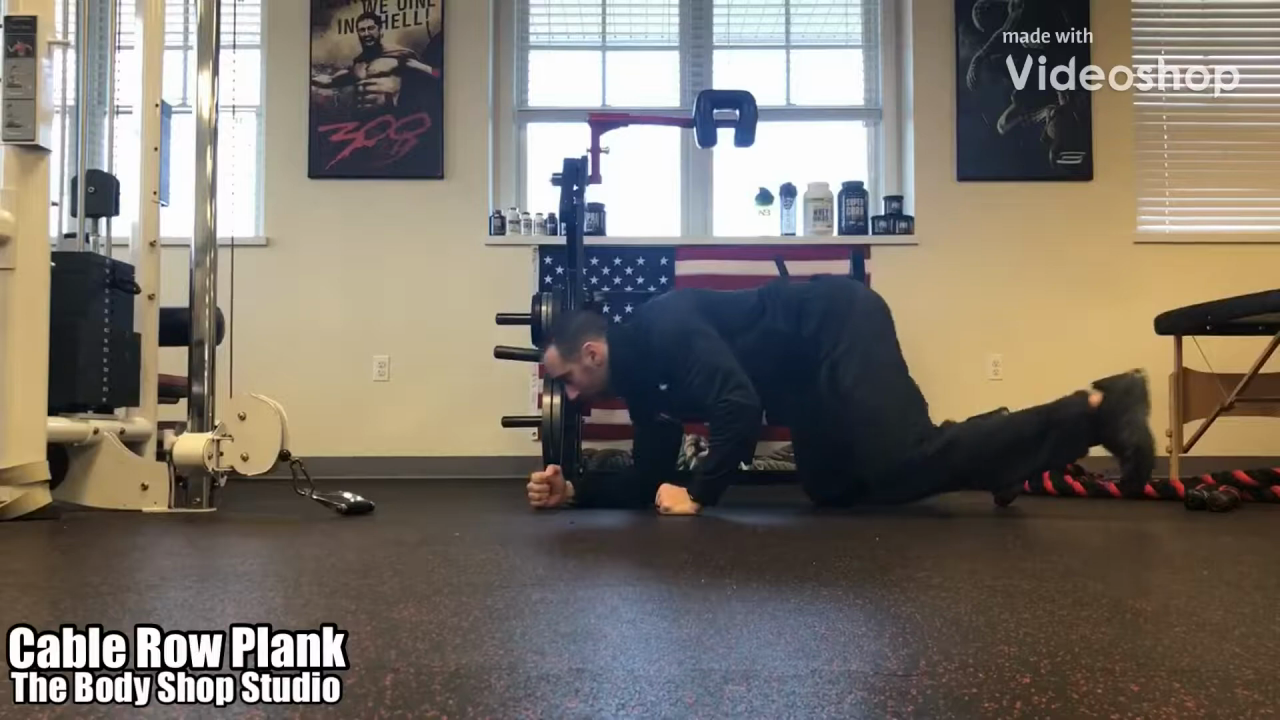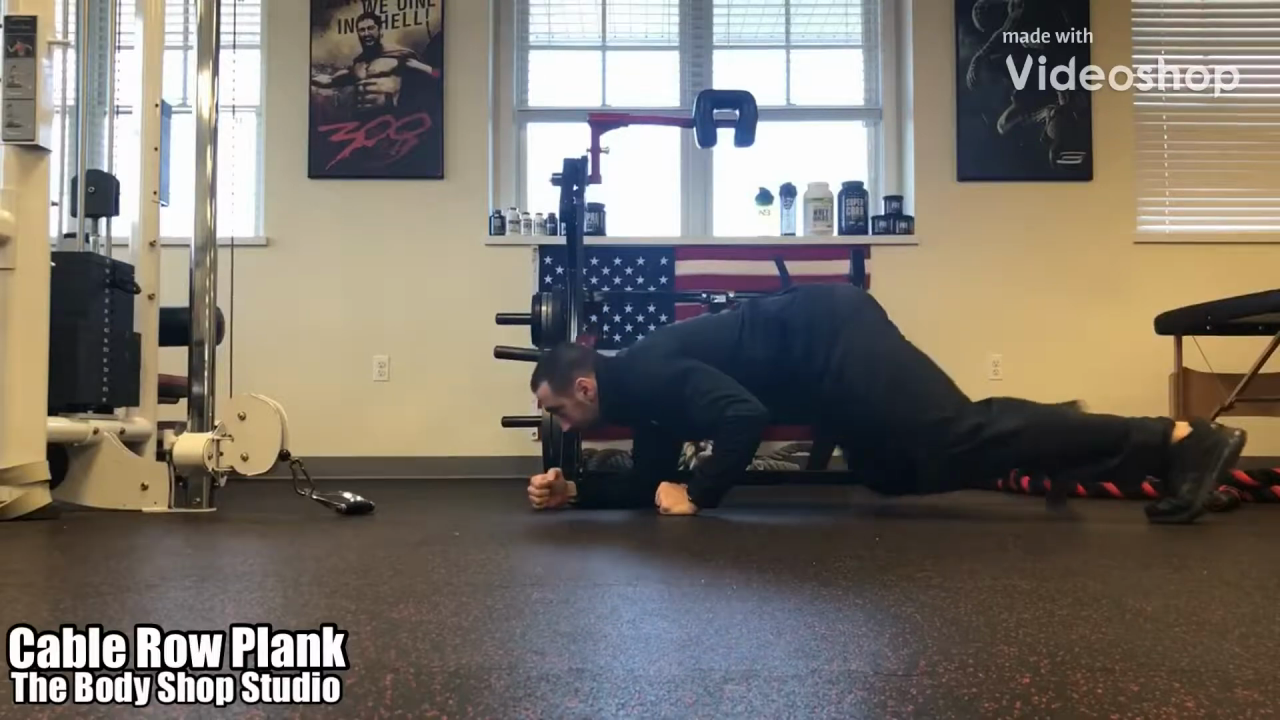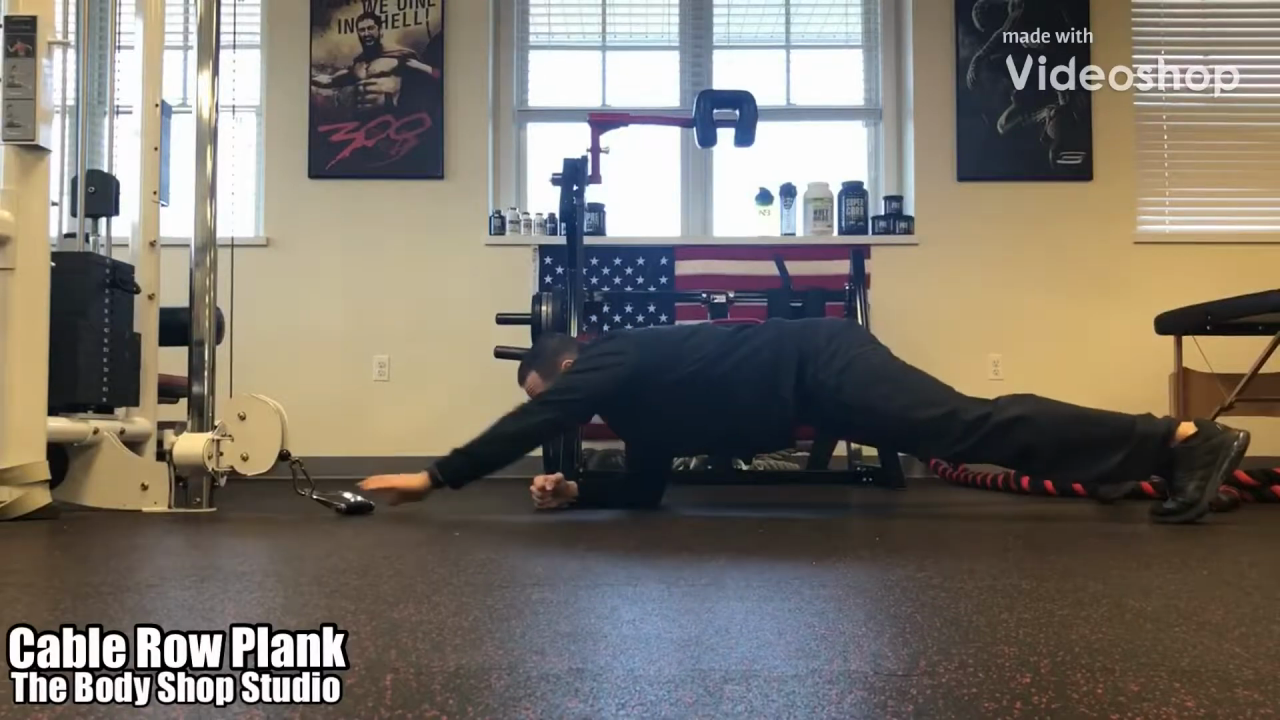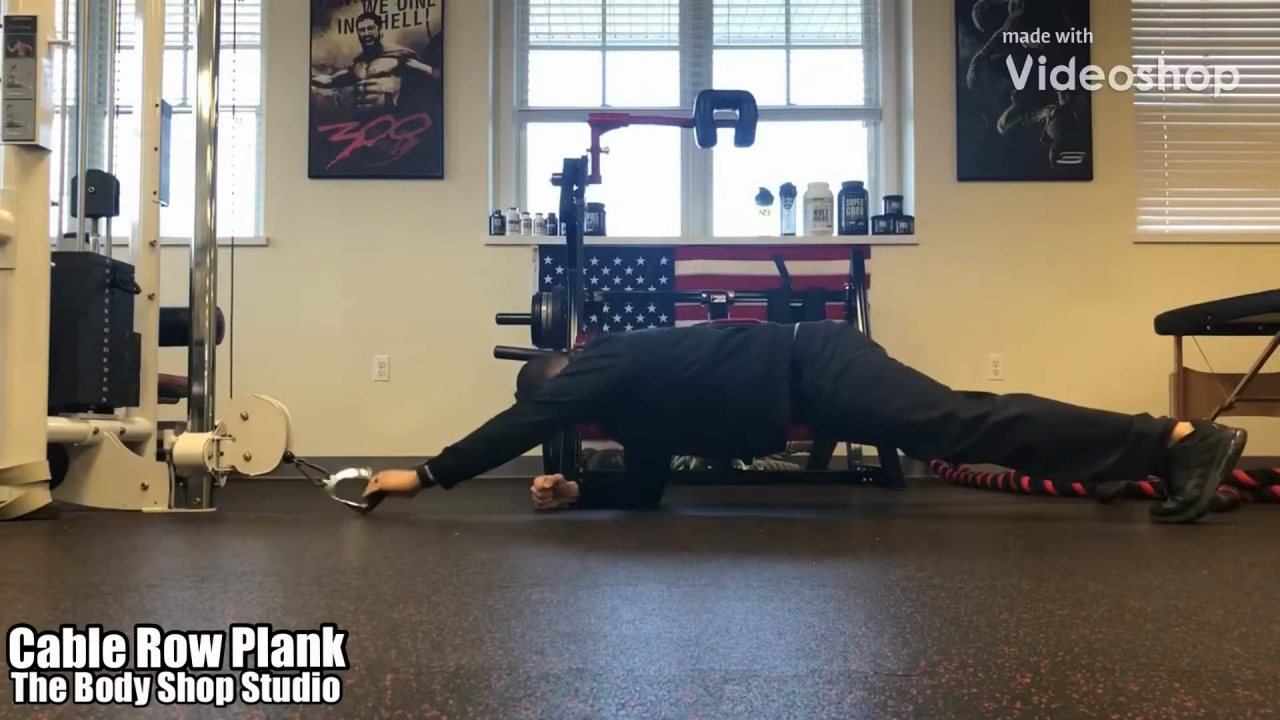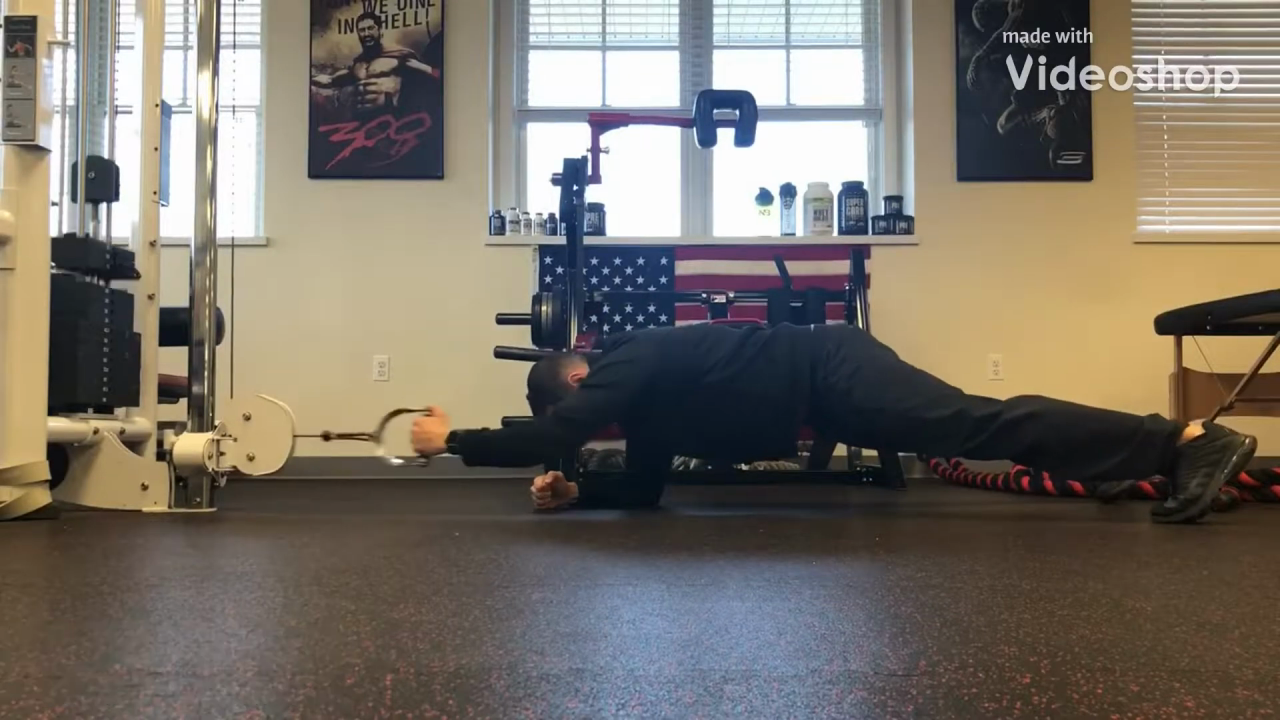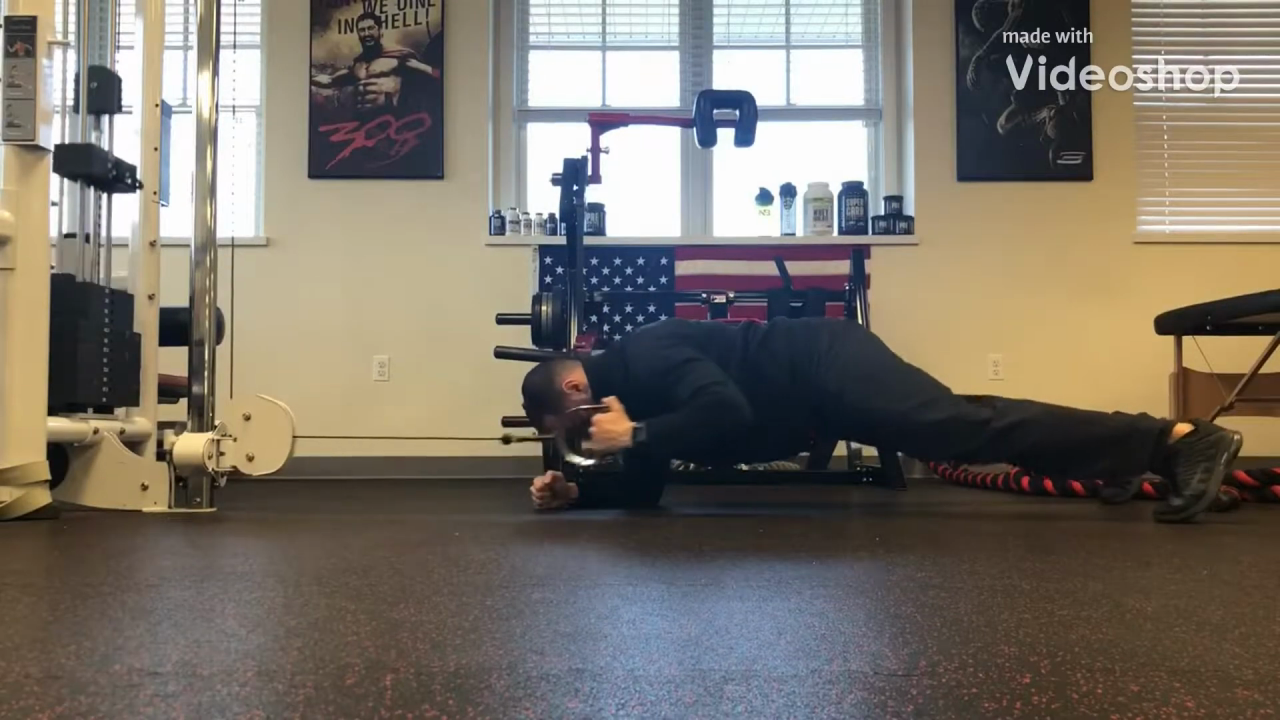
dt=0.5s
person 1, frame 1
left shoulder: (663, 326)
right shoulder: (644, 383)
left elbow: (741, 406)
right elbow: (650, 480)
left wrist: (699, 495)
right wrist: (575, 491)
left hip: (839, 325)
right hip: (814, 372)
left knee: (907, 467)
right knee: (832, 489)
left ankle: (1096, 407)
right ankle: (988, 448)
person 1, frame 2
left shoulder: (651, 371)
right shoulder: (641, 397)
left elbow: (747, 418)
right elbow: (652, 479)
left wrist: (697, 496)
right wrist: (575, 489)
left hip: (831, 333)
right hip: (828, 349)
left knee: (962, 435)
right knee: (896, 474)
left ankle: (1178, 439)
right ankle: (1061, 438)
person 1, frame 3
left shoulder: (608, 362)
right shoulder: (632, 396)
left elbow: (534, 422)
right elbow: (644, 487)
left wrist: (433, 477)
right wrist: (576, 490)
left hip: (820, 363)
right hip: (811, 381)
left knee: (968, 427)
right knee: (959, 430)
left ankle: (1179, 439)
right ankle: (1155, 448)
person 1, frame 4
left shoulder: (607, 365)
right shoulder: (628, 395)
left elbow: (527, 422)
right elbow: (646, 488)
left wrist: (425, 473)
right wrist: (577, 489)
left hip: (815, 368)
right hip: (809, 383)
left knee: (963, 426)
right knee: (960, 431)
left ankle: (1177, 438)
right ankle: (1160, 446)
person 1, frame 5
left shoulder: (623, 366)
right shoulder: (641, 392)
left elbow: (554, 433)
right elbow: (645, 489)
left wrist: (452, 439)
right wrist: (576, 492)
left hip: (830, 372)
right hip: (823, 389)
left knee: (978, 425)
right knee: (971, 430)
left ankle: (1185, 441)
right ankle: (1157, 450)
person 1, frame 6
left shoulder: (645, 358)
right shoulder: (626, 392)
left elbow: (728, 409)
right elbow: (644, 488)
left wrist: (636, 435)
right wrist: (575, 490)
left hip: (831, 366)
right hip: (822, 388)
left knee: (966, 427)
right knee: (961, 429)
left ankle: (1177, 439)
right ankle: (1127, 449)
